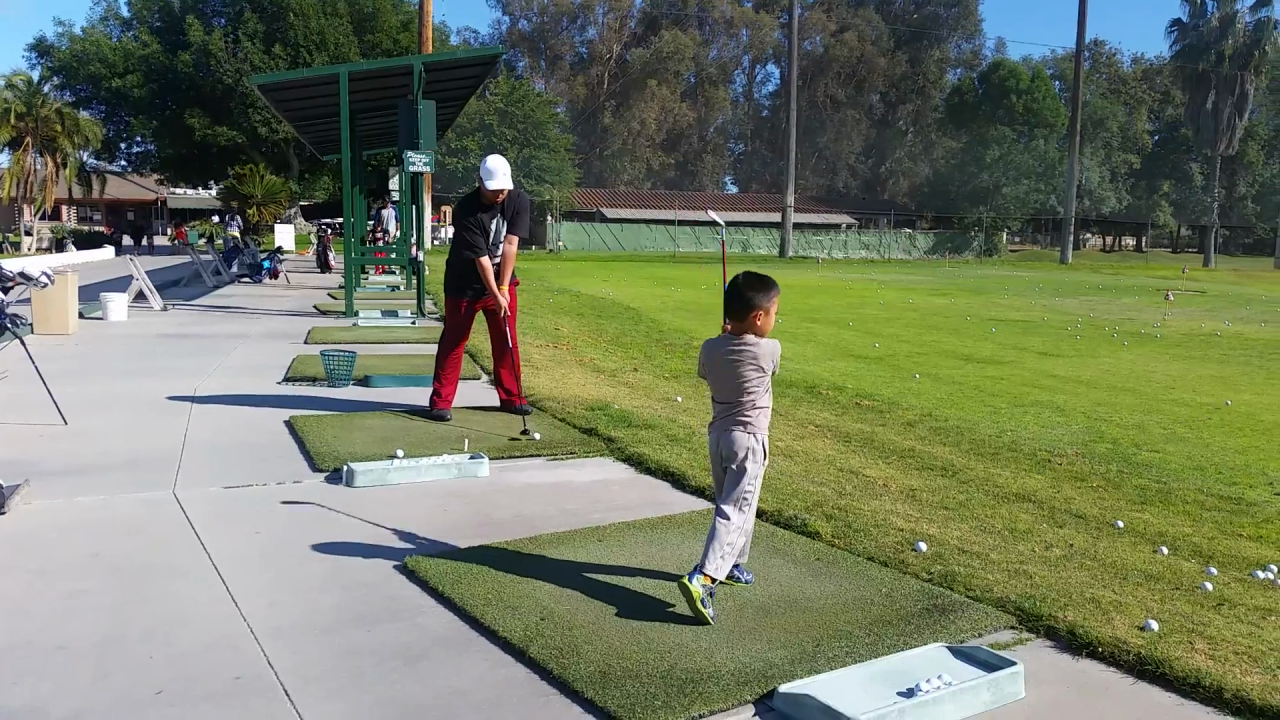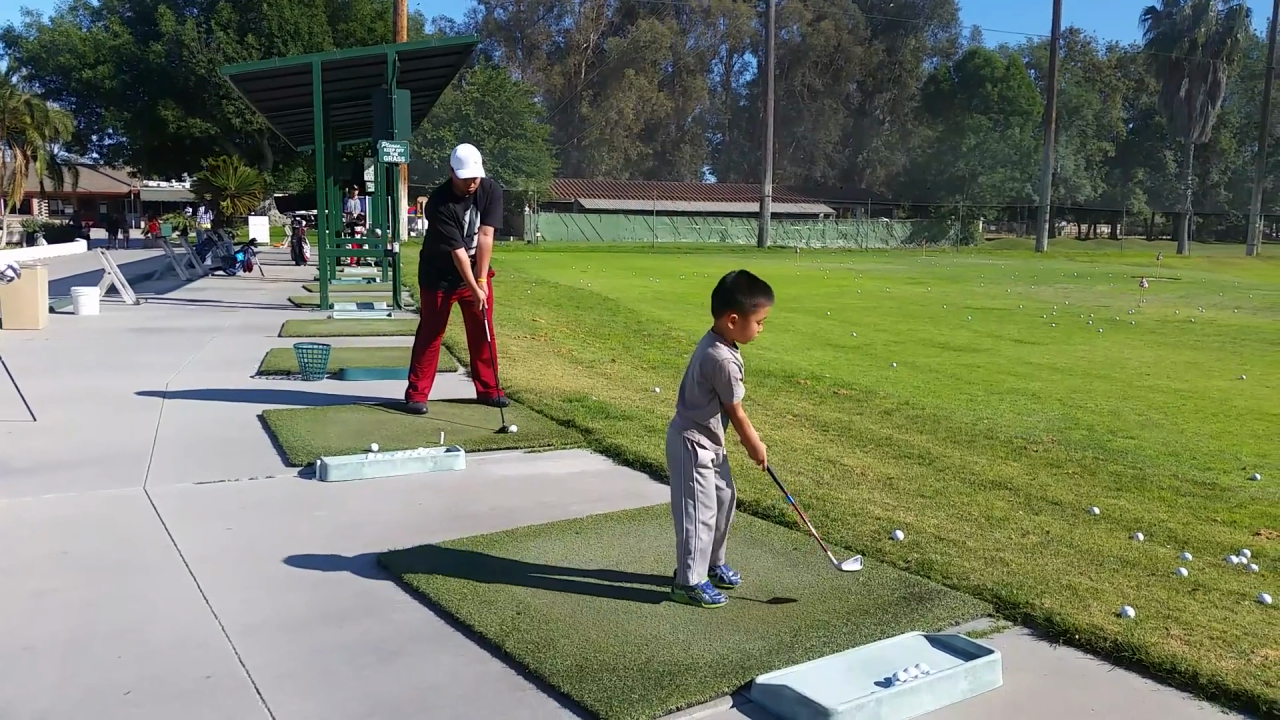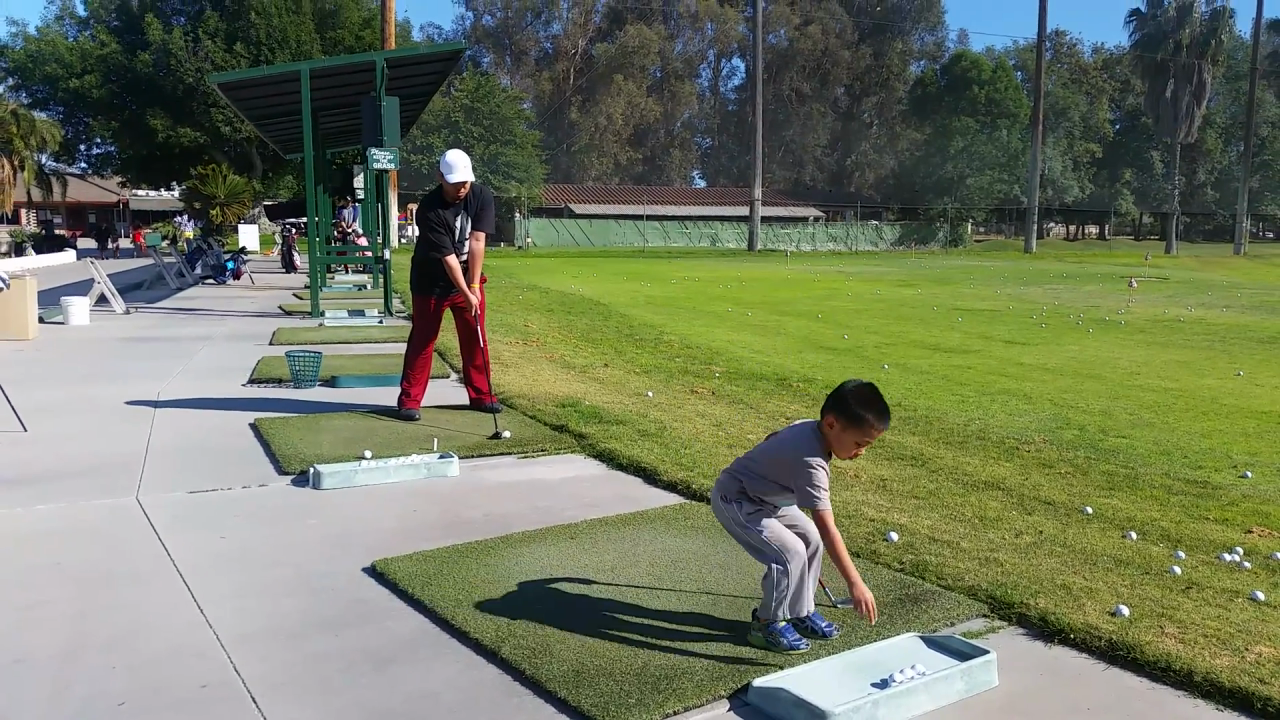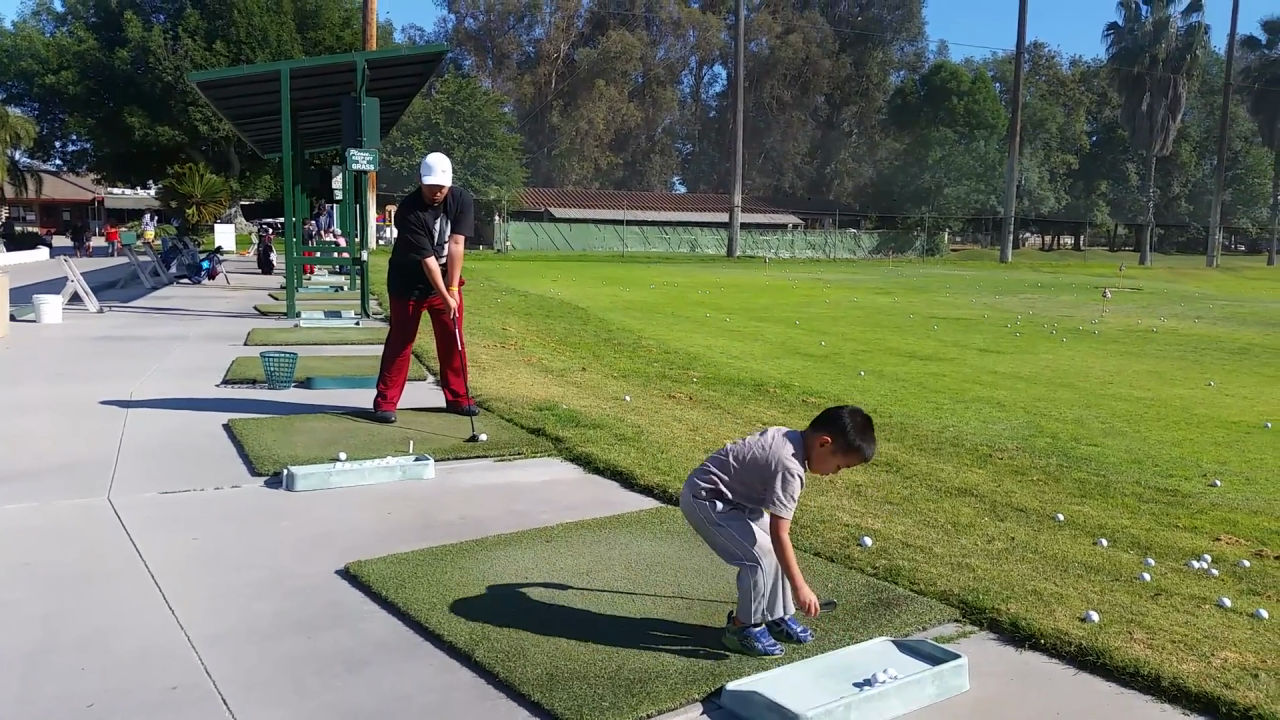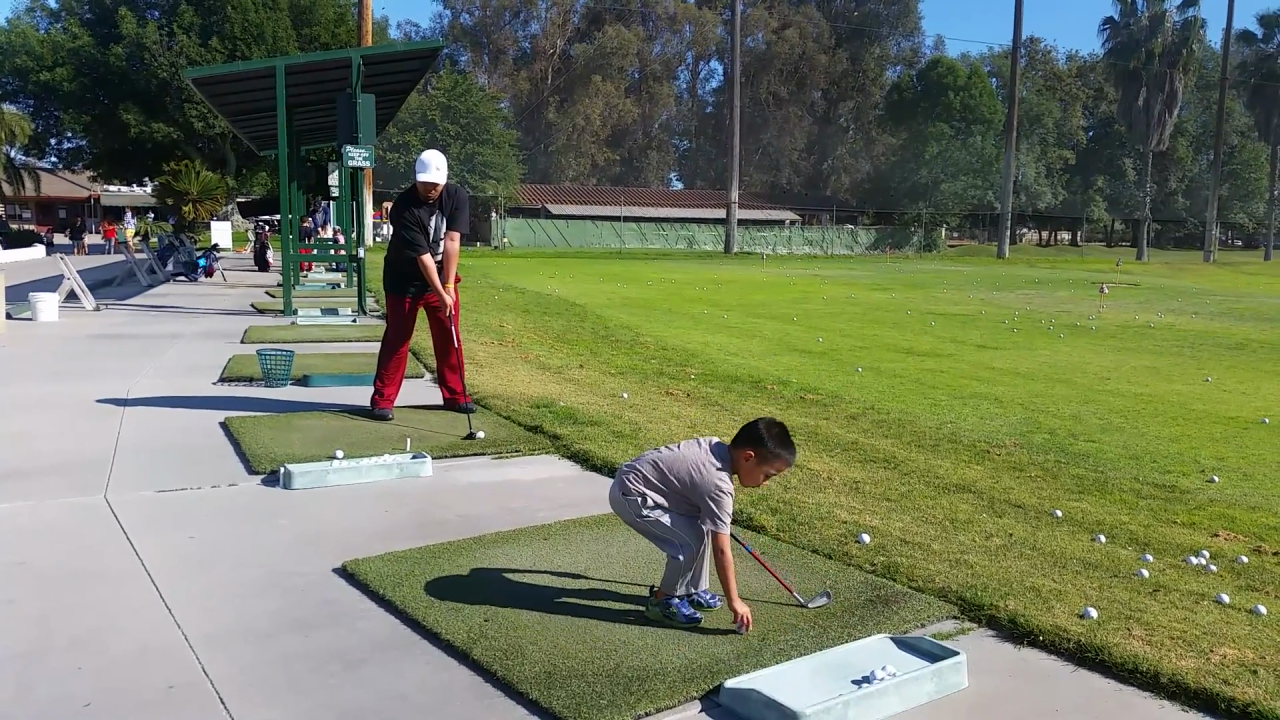
dt=1s
person 1, frame 1
left shoulder: (710, 349)
right shoulder: (770, 350)
right wrist: (734, 334)
left hip: (718, 435)
right hip: (748, 439)
left knee: (730, 506)
right knee: (735, 512)
left ankle: (727, 564)
right ankle: (703, 577)
person 1, frame 2
left shoulder: (715, 343)
right shoulder: (723, 360)
right elbow: (734, 411)
left wrist: (749, 433)
right wrist: (754, 445)
left hip: (706, 441)
right hip: (693, 444)
left knee: (723, 500)
right knee: (698, 513)
left ankle: (711, 563)
right ankle: (689, 582)
person 1, frame 3
left shoulder: (810, 427)
right shoulder: (811, 462)
right elbow: (829, 531)
right wrist: (855, 583)
left hip: (758, 493)
right hip: (732, 500)
left knee: (810, 538)
right knee: (790, 553)
left ankle: (799, 612)
right ankle: (766, 624)
person 1, frame 4
left shoulder: (787, 436)
right shoulder: (790, 468)
right elbow: (779, 533)
right wrist: (800, 587)
left hip: (730, 494)
right hip: (704, 499)
left knee: (773, 551)
right knee: (760, 557)
left ankle: (776, 617)
right ankle: (744, 628)
person 1, frame 5
left shoulder: (716, 446)
right shoulder: (719, 486)
right elbow: (722, 550)
right wrist: (734, 602)
left hip: (638, 479)
right hip: (630, 495)
left knee: (702, 530)
right knee: (691, 542)
left ankle: (692, 590)
right ankle: (664, 600)
person 2, frame 1
left shoulder: (519, 201)
right shoulder: (466, 211)
left elbow: (510, 245)
right elbow: (480, 257)
left wrist: (504, 287)
right wrist: (495, 294)
left hip: (502, 281)
right hip: (465, 284)
left knee: (507, 340)
right knee: (453, 341)
left ankle: (510, 397)
right ankle: (440, 400)
person 2, frame 2
left shoulder: (492, 191)
right shoulder: (439, 203)
left elbow: (485, 236)
right elbow: (456, 250)
left wrist: (482, 280)
right wrist: (473, 287)
left hip: (477, 272)
right hip: (439, 275)
left knee: (483, 331)
right knee: (430, 333)
left ankle: (488, 389)
right ankle: (417, 393)
person 2, frame 3
left shoulder: (482, 197)
right shoulder: (428, 209)
left elbow: (476, 242)
right elbow: (447, 256)
left wrist: (474, 286)
right wrist: (465, 294)
left hip: (468, 277)
right hip: (431, 282)
left knee: (475, 337)
right knee: (422, 339)
left ankle: (480, 394)
right ankle: (409, 399)
person 2, frame 4
left shoulder: (462, 200)
right shoulder: (408, 211)
left elbow: (456, 245)
right elbow: (426, 258)
left wrist: (453, 288)
right wrist: (444, 296)
left hip: (446, 280)
right hip: (408, 283)
left knee: (453, 339)
right knee: (400, 341)
left ankle: (457, 397)
right ankle: (385, 401)
person 2, frame 5
left shoulder: (457, 196)
right shoulder: (403, 208)
left elbow: (451, 241)
right elbow: (422, 255)
left wrist: (449, 285)
right wrist: (440, 293)
left hip: (442, 277)
right hip: (404, 281)
left knee: (449, 336)
right knee: (397, 339)
left ankle: (454, 394)
right ankle: (382, 399)
